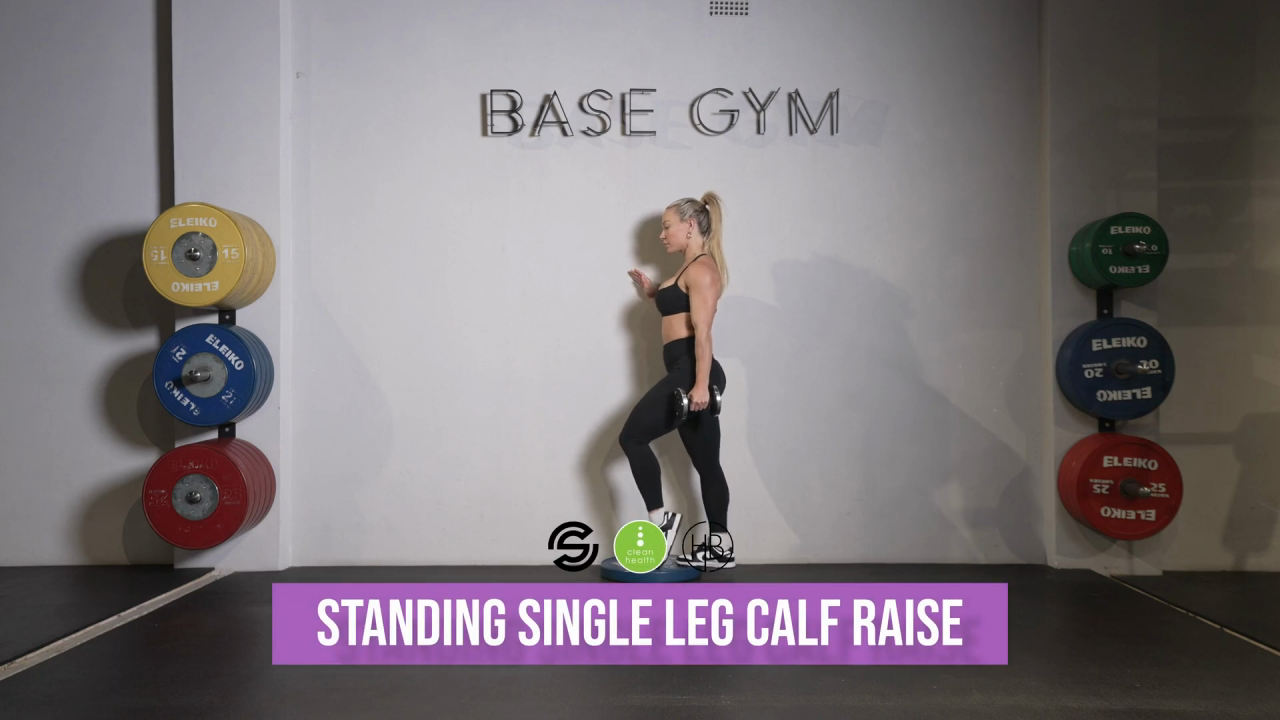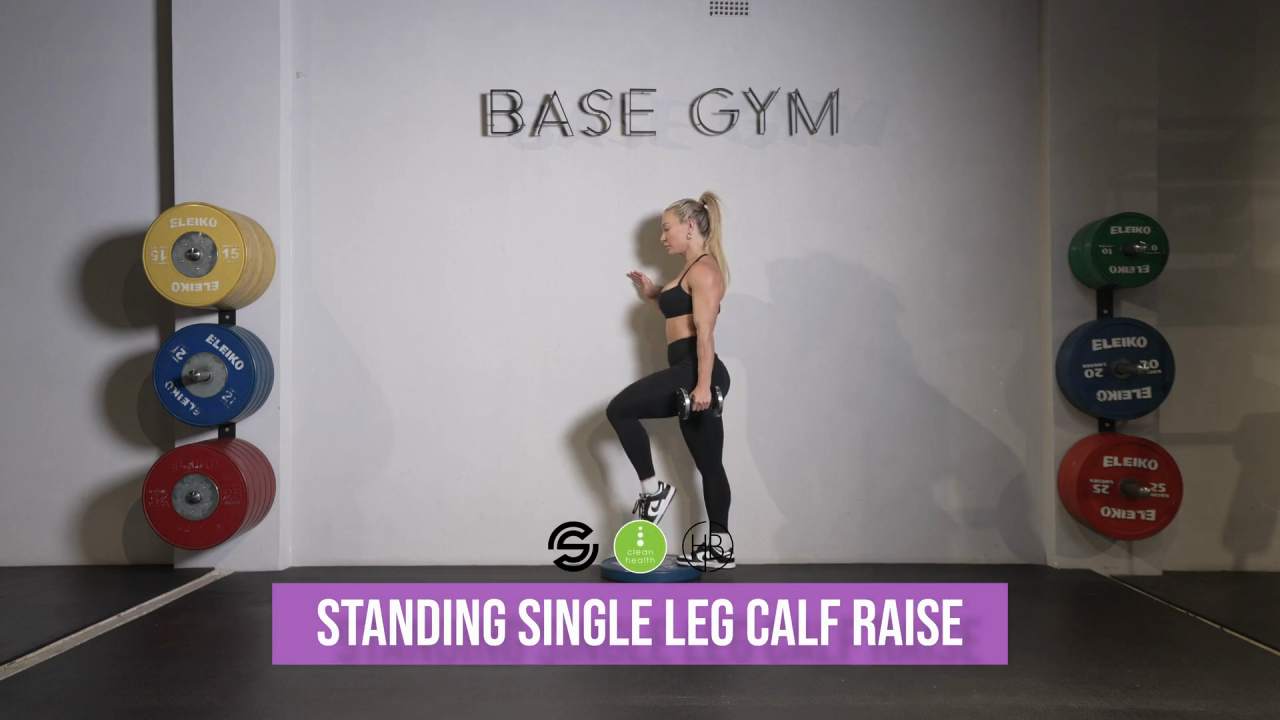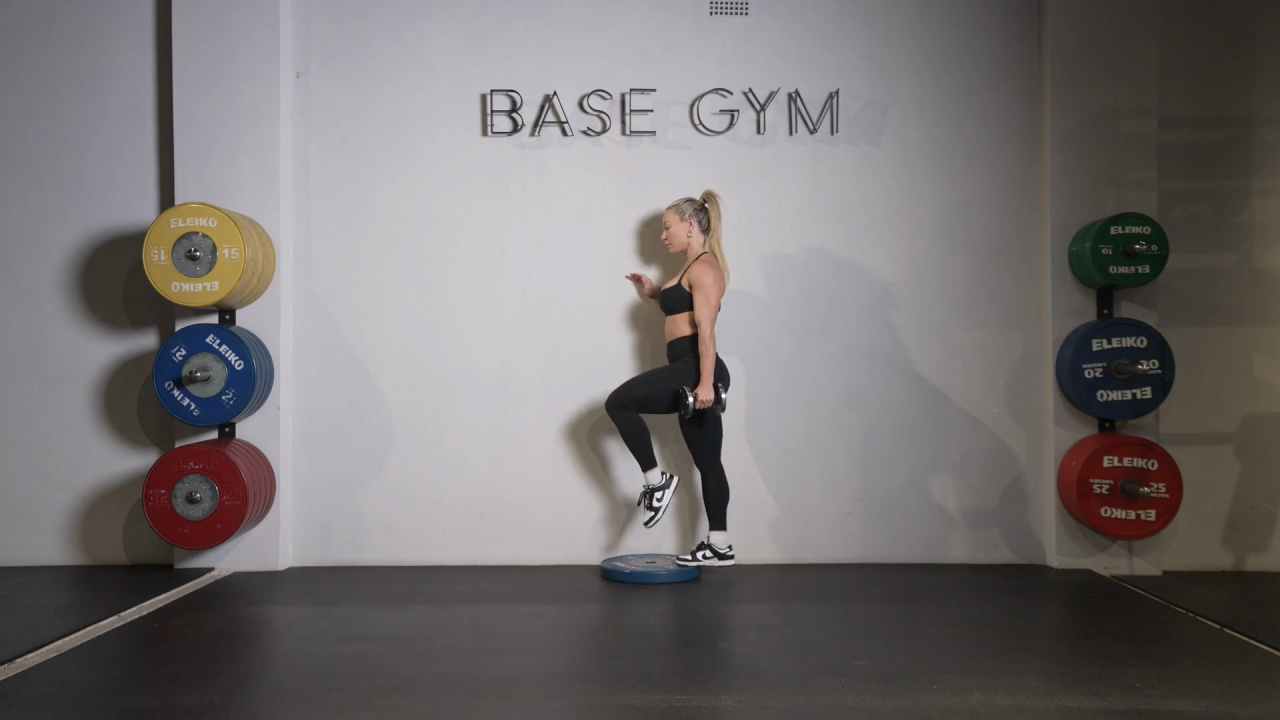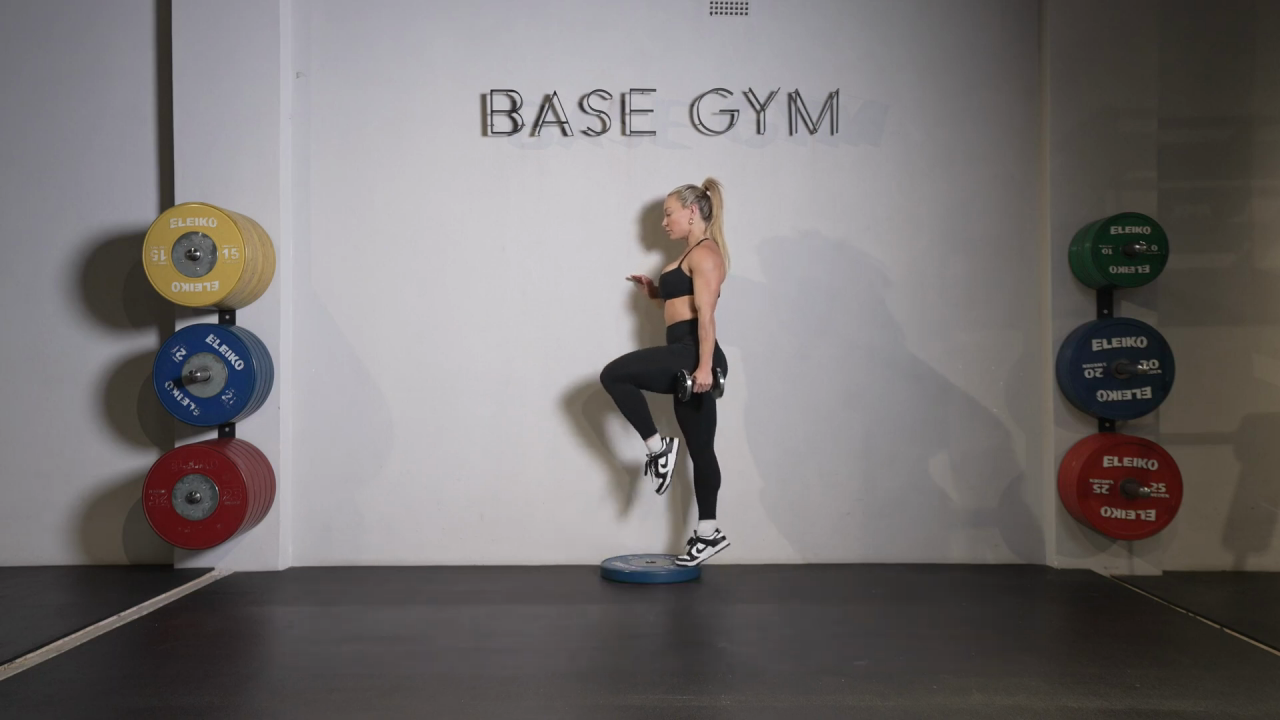
dt=0.4s
person 1, frame 1
left shoulder: (702, 268)
right shoulder: (692, 269)
left elbow: (703, 331)
left wrist: (701, 384)
right wrist: (655, 293)
left hip: (691, 372)
right hip: (688, 373)
left knee: (632, 437)
right knee: (706, 463)
left ankle: (660, 520)
right ankle: (719, 546)
person 1, frame 2
left shoulder: (704, 269)
right shoulder: (693, 269)
left elbow: (704, 332)
left wrist: (703, 384)
right wrist: (655, 295)
left hip: (695, 371)
right hip: (690, 373)
left knee: (620, 410)
right knee: (708, 464)
left ankle: (653, 489)
right ankle: (720, 548)
person 1, frame 3
left shoulder: (704, 268)
right shoulder: (694, 268)
left elbow: (706, 329)
left wrist: (706, 382)
right wrist: (656, 294)
left hip: (695, 369)
right hip: (689, 371)
left knee: (619, 402)
right knee: (707, 462)
left ankle: (656, 480)
right ankle: (719, 545)
person 1, frame 4
left shoulder: (704, 253)
right shoulder: (694, 254)
left elbow: (706, 314)
left wrist: (705, 366)
right wrist: (656, 292)
left hip: (692, 355)
right hip: (686, 358)
left knee: (614, 374)
right knee: (700, 450)
left ankle: (659, 446)
right ankle: (708, 533)
